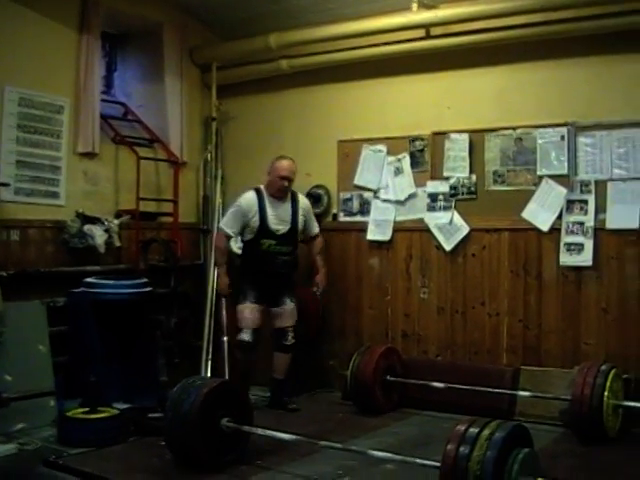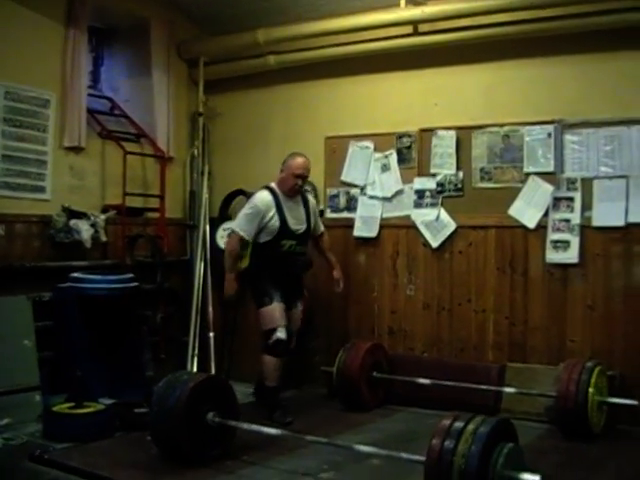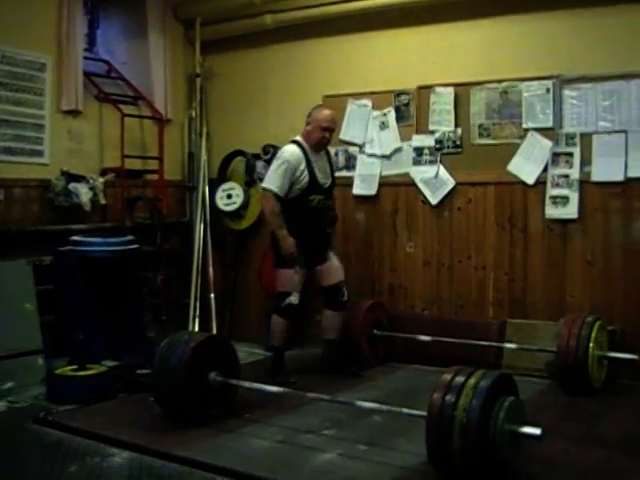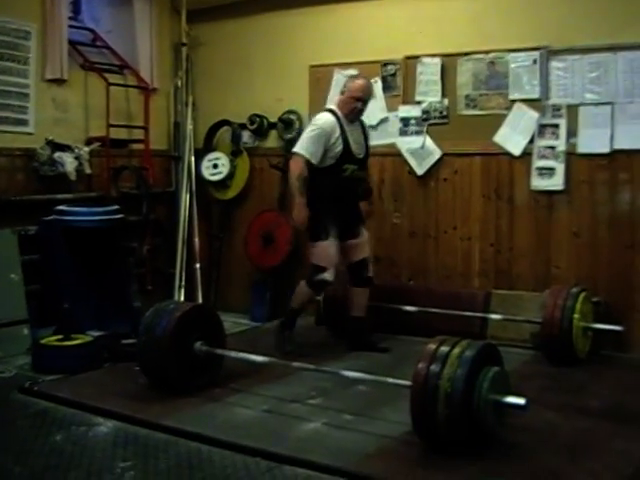
dt=0.3s
person 1, frame 1
left shoulder: (301, 203)
right shoulder: (249, 201)
left elbow: (314, 237)
right elbow: (222, 237)
left wrist: (320, 269)
right wrist: (221, 272)
left hip: (284, 280)
right hip: (253, 279)
left knee: (286, 338)
right knee: (247, 337)
left ankle: (279, 393)
right ankle: (240, 385)
person 1, frame 2
left shoulder: (308, 202)
right shoulder: (263, 201)
left elbow: (319, 236)
right elbow: (235, 239)
left wrist: (335, 266)
right wrist: (230, 276)
left hip: (293, 280)
right hip: (267, 279)
left knee: (287, 341)
right knee: (277, 338)
left ankle: (263, 389)
right ankle: (273, 404)
person 1, frame 3
left shoulder: (327, 155)
right shoulder: (291, 155)
right elbow: (268, 197)
left wrist: (331, 220)
right wrist: (282, 236)
left hip: (319, 237)
right hip: (292, 239)
left knee: (338, 294)
right knee: (289, 302)
left ankle: (334, 355)
right ankle: (276, 364)
person 1, frame 4
left shoulder: (360, 125)
right shoulder: (325, 123)
right elbow: (298, 162)
left wrist: (367, 198)
right wrist: (299, 203)
left hip: (350, 208)
right hip: (323, 210)
left knee: (363, 270)
right knee: (323, 275)
left ankle: (359, 334)
right ankle: (286, 325)
